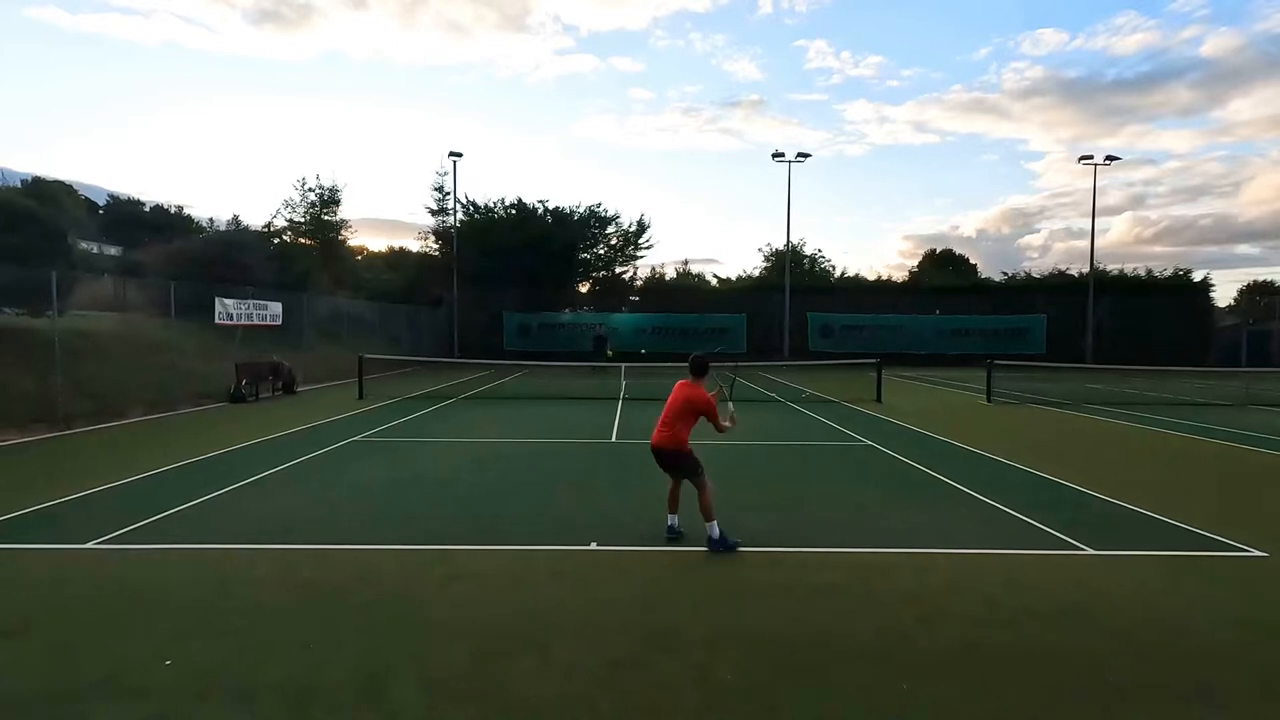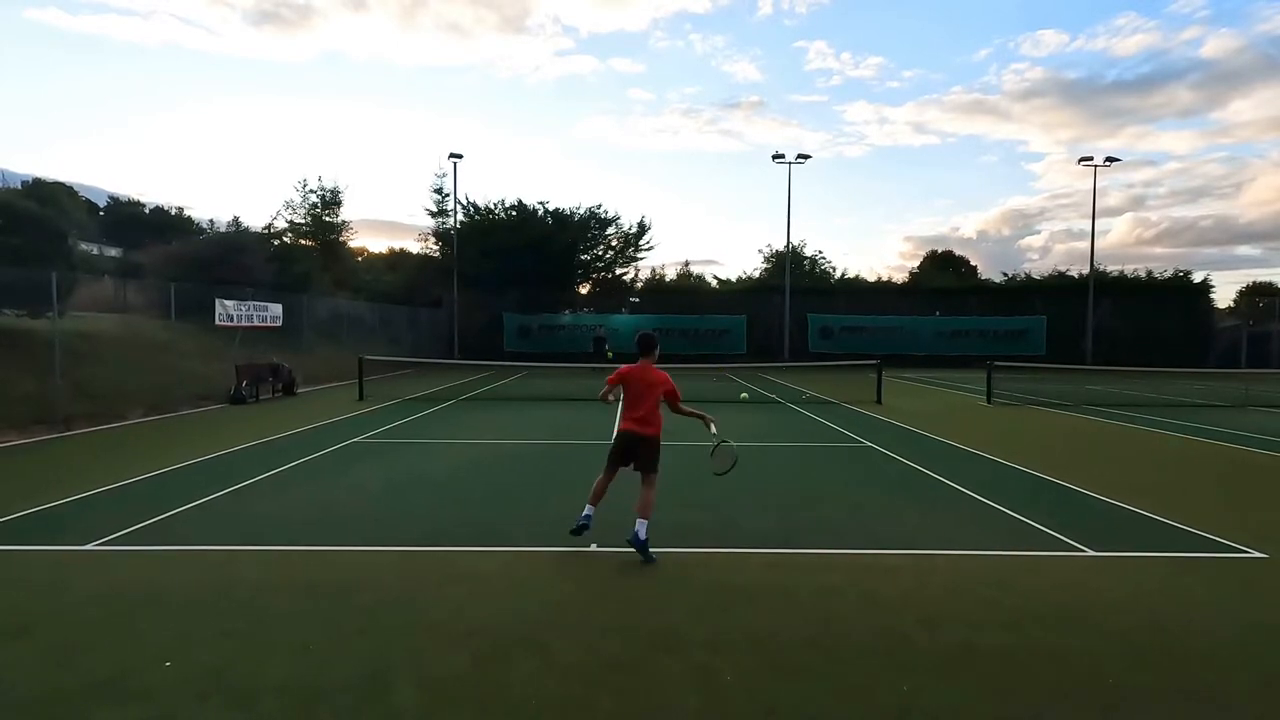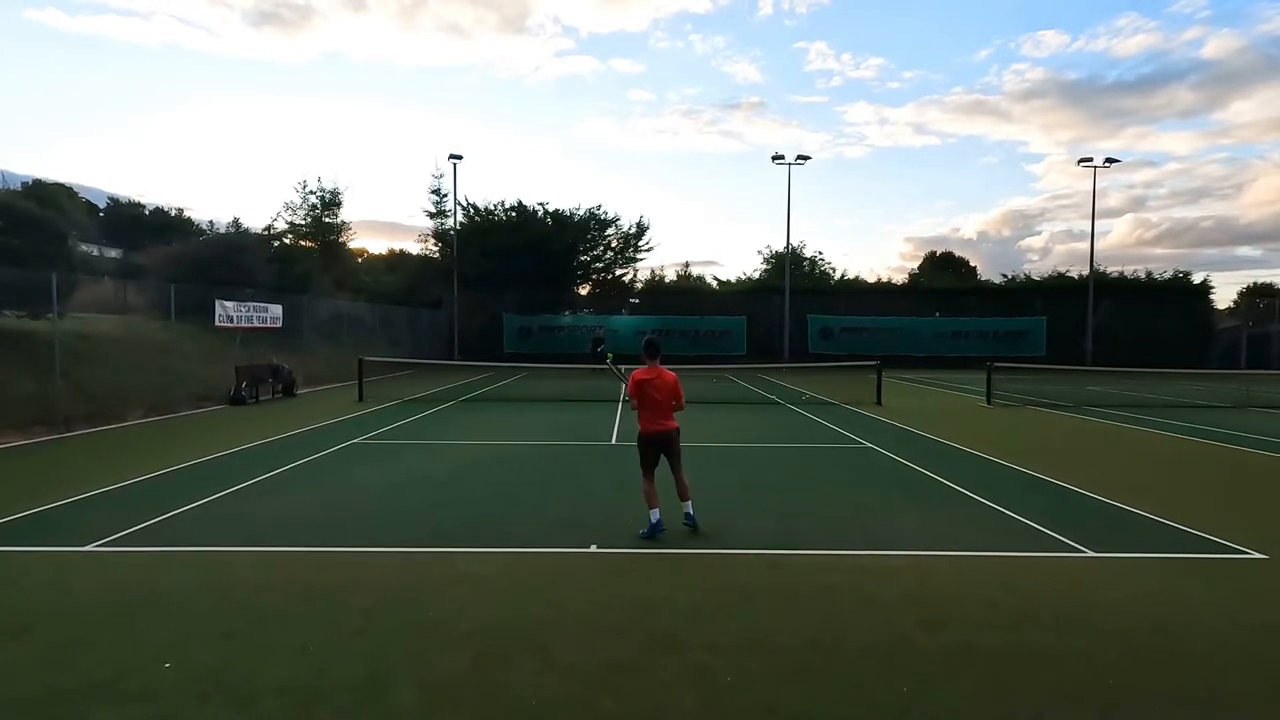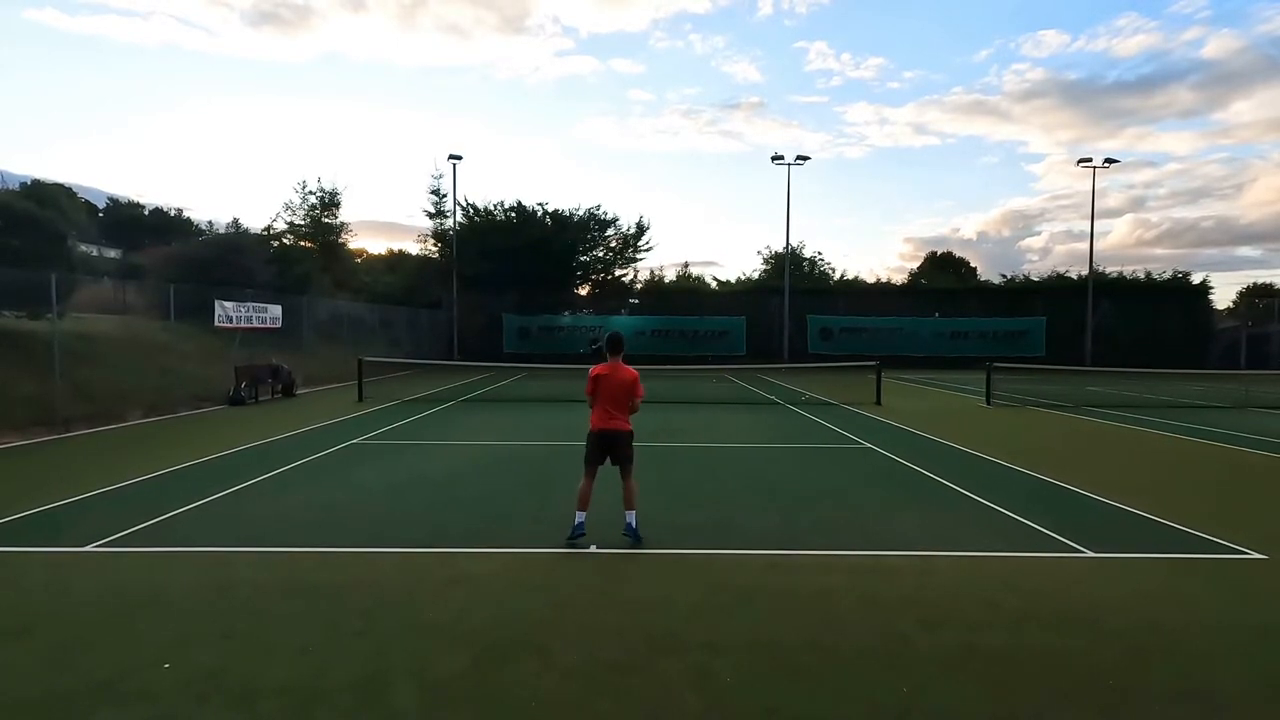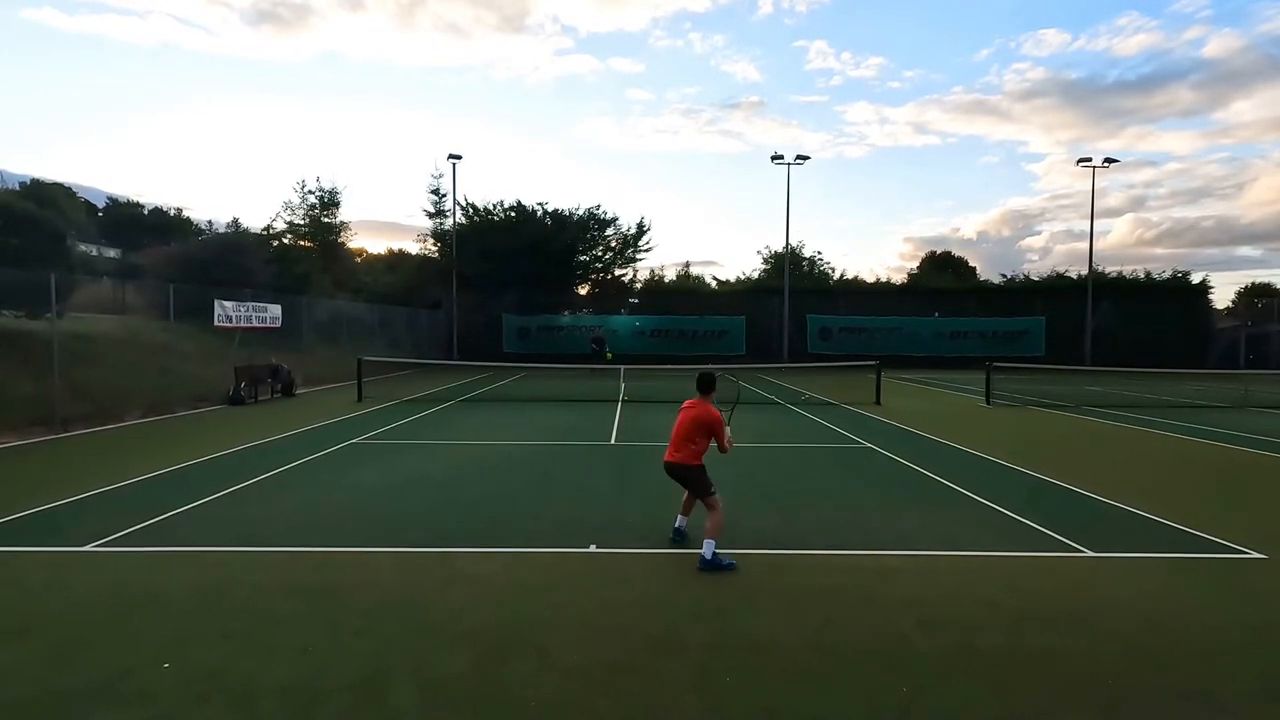
dt=1s
person 1, frame 1
left shoulder: (679, 385)
right shoulder: (706, 399)
right elbow: (721, 428)
right wrist: (731, 422)
left hip: (657, 443)
right hip: (677, 447)
left knee: (676, 480)
right knee: (704, 487)
left ankle: (672, 527)
right ankle: (715, 537)
person 1, frame 2
left shoulder: (625, 372)
right shoulder: (663, 378)
left elbow: (603, 396)
right elbow: (678, 409)
left wrist: (611, 398)
right wrist: (702, 416)
left hip: (626, 434)
right hip: (650, 437)
left knee: (607, 475)
right knee: (648, 486)
left ankle: (586, 518)
right ankle: (640, 536)
person 1, frame 3
left shoulder: (637, 376)
right shoulder: (672, 377)
left elbow: (634, 405)
right elbow: (681, 405)
left hip: (648, 433)
right hip: (670, 431)
left knee: (648, 478)
right knee: (678, 473)
left ankle: (655, 522)
right ankle: (689, 514)
person 1, frame 4
left shoulder: (595, 372)
right shoulder: (632, 375)
left elbow: (591, 403)
right elbow: (636, 407)
left hip: (598, 431)
right hip: (622, 432)
left knee: (588, 477)
right knee: (627, 478)
left ankle: (579, 524)
right ankle: (631, 526)
person 1, frame 5
left shoulder: (686, 405)
right shoulder: (714, 415)
right elbow: (723, 449)
right wrist: (728, 442)
left hip: (670, 462)
right hip: (689, 465)
left knee: (694, 488)
right knee: (715, 508)
left ankle: (679, 528)
right ankle: (708, 557)
